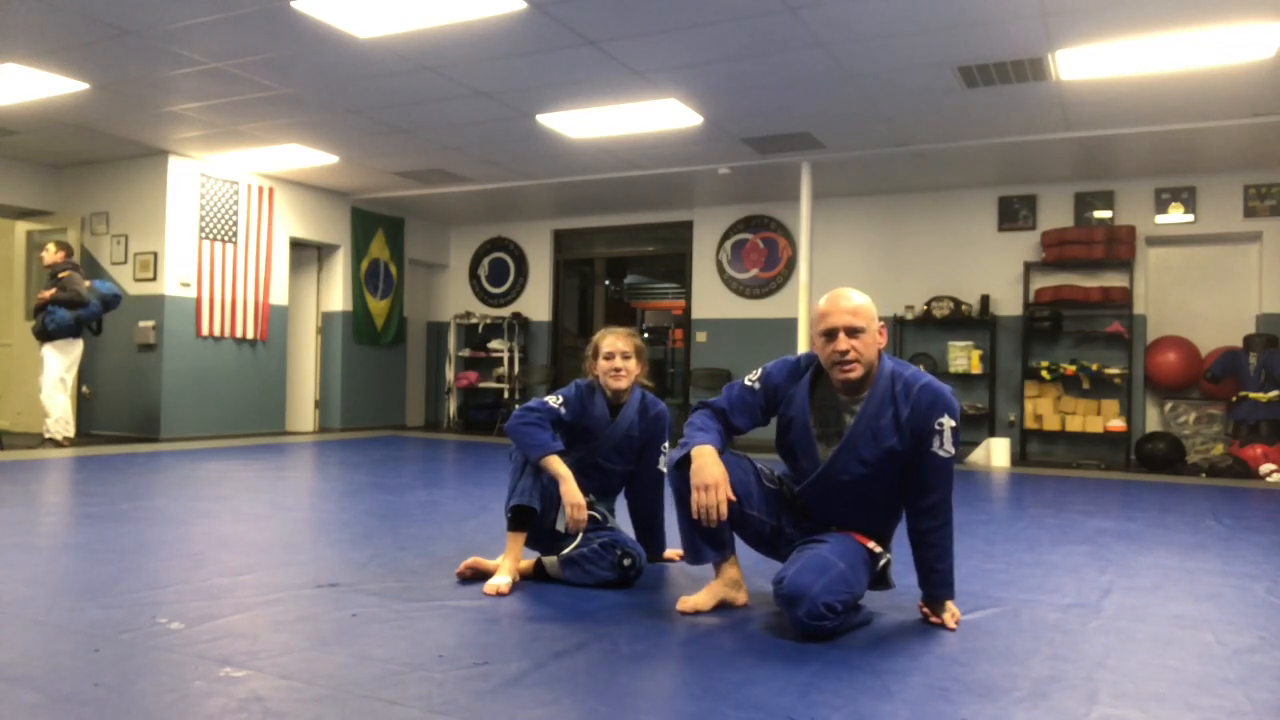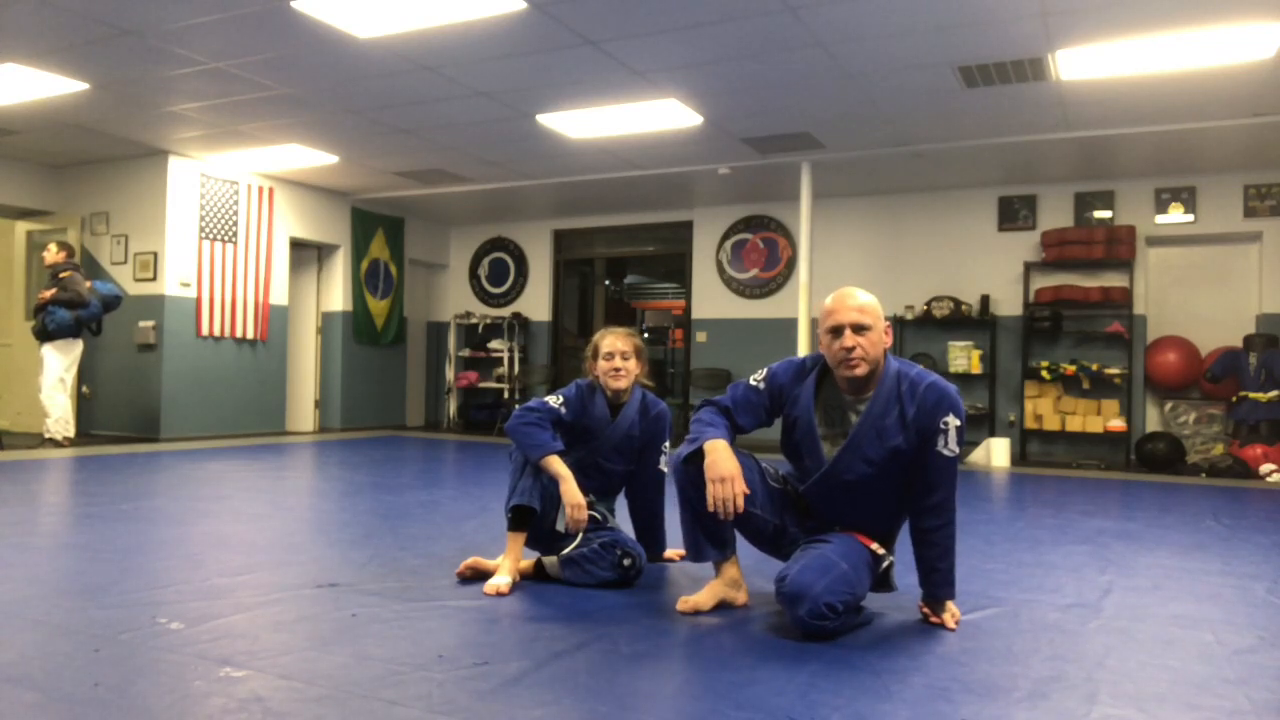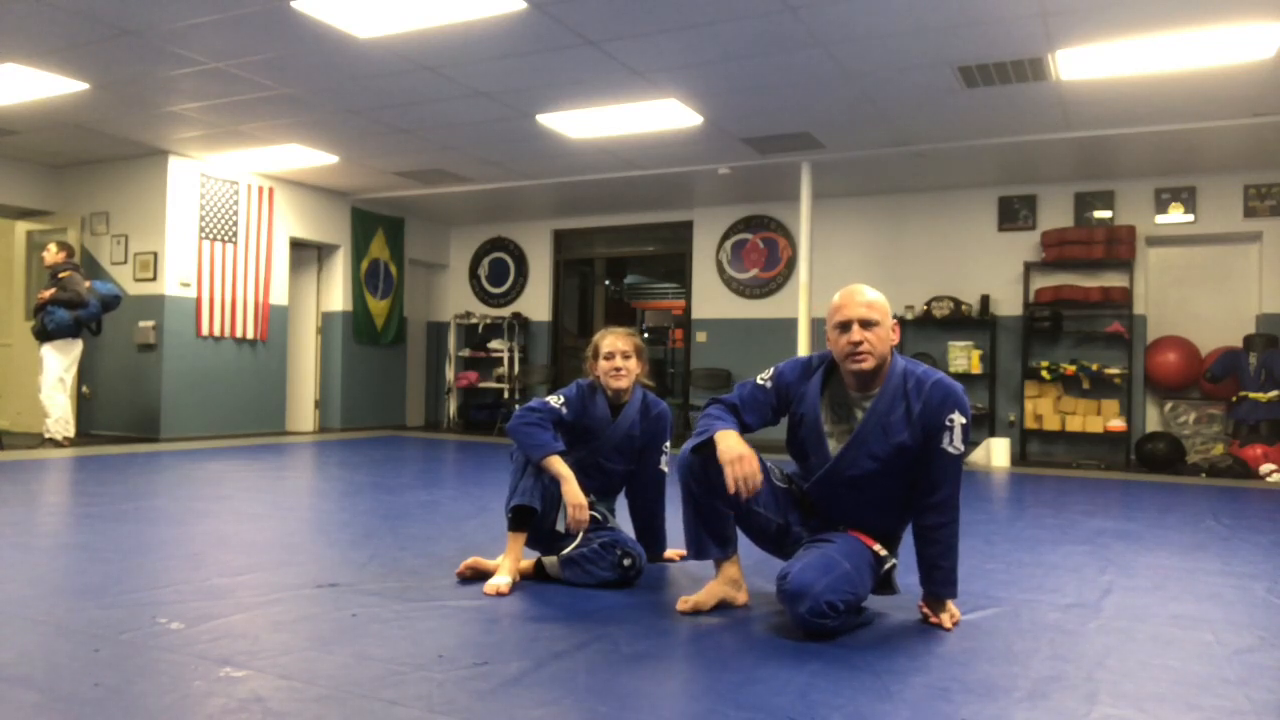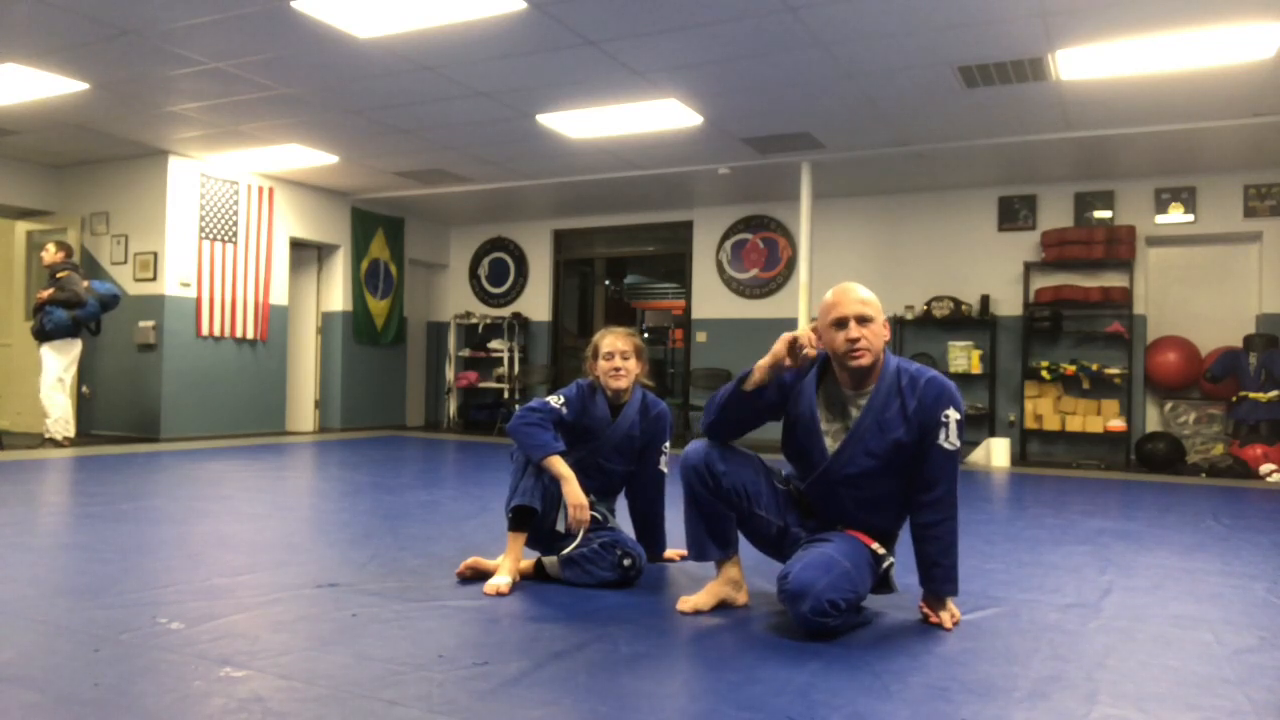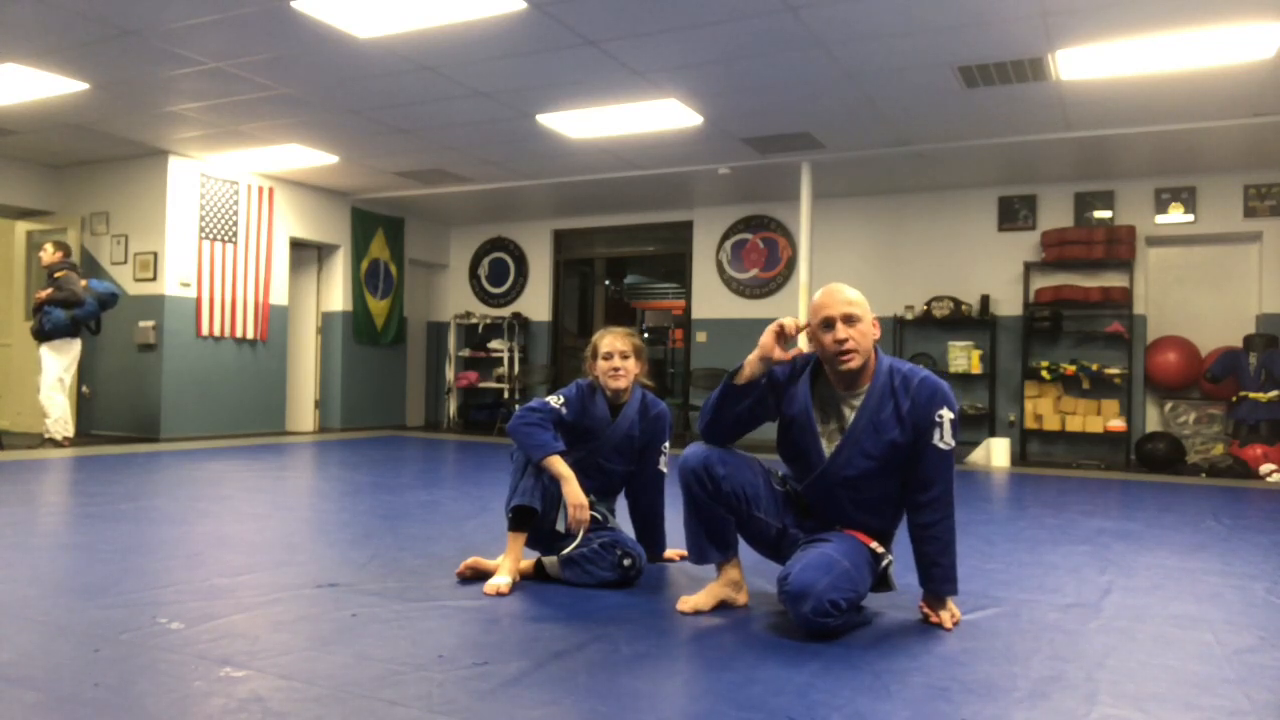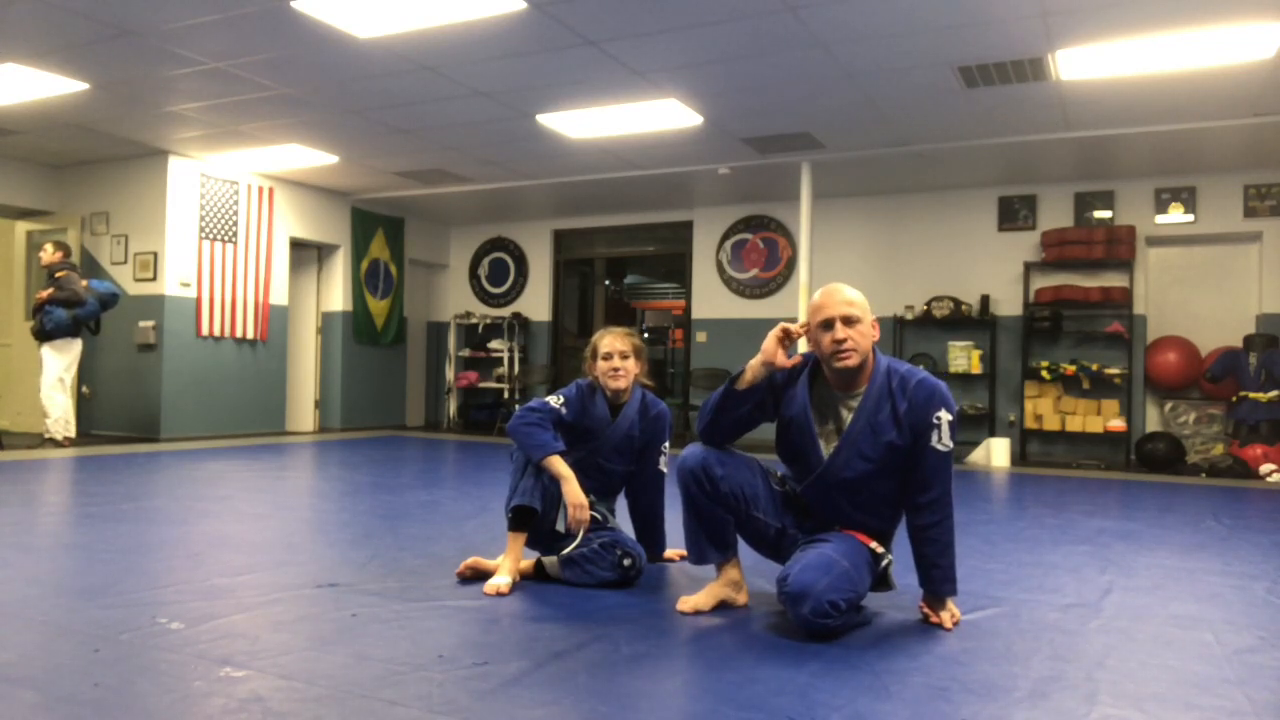
dt=0.4s
person 1, frame 1
left shoulder: (925, 400)
right shoulder: (789, 376)
left elbow: (930, 506)
right elbow: (714, 412)
left wrist: (938, 595)
right wrist: (703, 453)
left hip: (852, 535)
right hip: (786, 509)
left knee: (807, 602)
right knee: (687, 463)
right ankle: (727, 577)
person 1, frame 2
left shoulder: (931, 399)
right shoulder: (795, 377)
left elbow: (932, 505)
right elbow: (717, 410)
left wrist: (938, 594)
right wrist: (716, 448)
left hip: (857, 536)
right hip: (790, 509)
left knee: (809, 601)
right knee: (692, 460)
right ankle: (728, 577)
person 1, frame 3
left shoulder: (936, 397)
right shoulder: (804, 375)
left elbow: (937, 505)
right elbow: (721, 409)
left wrist: (938, 593)
right wrist: (728, 436)
left hip: (860, 537)
right hip: (795, 509)
left knee: (807, 598)
right knee: (698, 456)
left ankle: (864, 575)
right ankle: (728, 577)
person 1, frame 4
left shoulder: (929, 394)
right shoulder: (799, 375)
left elbow: (934, 502)
right elbow: (716, 426)
left wrist: (938, 591)
right wrist: (767, 367)
left hip: (857, 536)
right hip: (792, 510)
left knee: (809, 596)
right knee: (700, 456)
left ankle: (862, 576)
right ankle: (729, 578)
person 1, frame 5
left shoulder: (923, 394)
right shoulder: (792, 376)
left elbow: (931, 501)
right elbow: (713, 430)
left wrist: (938, 591)
right wrist: (757, 362)
left hip: (854, 536)
right hip: (789, 510)
left knee: (810, 597)
right knee: (699, 460)
right ankle: (729, 578)
person 1, frame 6
left shoulder: (921, 395)
right shoulder: (791, 377)
left elbow: (929, 501)
right elbow: (711, 432)
left wrist: (938, 591)
right wrist: (759, 366)
left hip: (854, 535)
right hip: (789, 510)
left knee: (809, 597)
right knee: (697, 461)
right ankle: (729, 578)
person 2, frame 1
left shoulder: (653, 414)
right shoulder: (579, 395)
left elbow: (647, 485)
right elbow: (522, 420)
left wrist: (654, 548)
right wrist: (566, 478)
left hip: (591, 515)
right hip: (546, 506)
left knee: (630, 560)
right knee: (533, 445)
left ankle: (524, 567)
right ankle: (509, 562)
person 2, frame 2
left shoulder: (654, 413)
right shoulder: (579, 395)
left elbow: (647, 485)
right elbow: (522, 421)
left wrist: (654, 548)
right wrist: (565, 479)
left hip: (590, 514)
right hip: (545, 507)
left knee: (630, 560)
right knee: (533, 446)
left ankle: (522, 567)
right ankle: (508, 561)
person 2, frame 3
left shoulder: (655, 413)
right shoulder: (580, 395)
left elbow: (648, 485)
right elbow: (523, 421)
left wrist: (654, 548)
right wrist: (567, 479)
left hip: (591, 515)
right hip: (545, 506)
left knee: (630, 560)
right knee: (534, 445)
left ankle: (523, 567)
right ankle: (509, 562)
person 2, frame 4
left shoulder: (654, 413)
right shoulder: (580, 395)
left elbow: (648, 486)
right elbow: (524, 421)
left wrist: (654, 548)
right wrist: (568, 479)
left hip: (591, 515)
right hip: (546, 506)
left knee: (630, 561)
right knee: (535, 446)
left ankle: (523, 567)
right ankle: (509, 561)
person 2, frame 5
left shoulder: (654, 414)
right shoulder: (580, 395)
left elbow: (647, 486)
right elbow: (523, 421)
left wrist: (654, 548)
right wrist: (568, 479)
left hip: (591, 515)
right hip: (545, 506)
left knee: (630, 560)
right knee: (535, 448)
left ankle: (524, 567)
right ankle: (509, 562)
person 2, frame 6
left shoulder: (654, 414)
right shoulder: (580, 395)
left elbow: (647, 485)
right elbow: (523, 421)
left wrist: (654, 548)
right wrist: (568, 478)
left hip: (591, 515)
right hip: (546, 507)
left knee: (630, 560)
right knee: (536, 447)
left ankle: (524, 567)
right ankle: (509, 562)
person 3, frame 1
left shoulder: (69, 276)
right shoulder: (55, 278)
left elbow: (81, 297)
right elbow: (39, 311)
left wrist: (51, 297)
right wrist: (42, 302)
left hip: (63, 343)
right hip: (52, 343)
left knee: (52, 391)
right knee: (54, 391)
left ankle: (58, 437)
right ankle: (60, 436)
person 3, frame 2
left shoulder: (70, 276)
right shoulder: (55, 278)
left elbow: (82, 297)
right elbow: (39, 311)
left wrist: (52, 296)
right wrist: (42, 302)
left hip: (63, 343)
right hip: (51, 343)
left knee: (52, 391)
right knee: (55, 391)
left ankle: (58, 437)
right ankle: (60, 436)
person 3, frame 3
left shoulder: (70, 276)
right shoulder: (55, 278)
left elbow: (81, 297)
right elbow: (39, 310)
left wrist: (51, 296)
right wrist: (42, 301)
left hip: (63, 343)
right hip: (51, 343)
left knee: (51, 390)
right knee: (55, 390)
left ankle: (58, 437)
right ankle: (60, 436)
person 3, frame 4
left shoulder: (68, 275)
right shoulder: (55, 278)
left elbow: (79, 297)
right elbow: (39, 310)
left wrist: (50, 297)
right wrist: (41, 301)
left hip: (62, 343)
right hip: (51, 343)
left knee: (51, 390)
right knee: (57, 391)
left ankle: (58, 437)
right ankle: (62, 436)
person 3, frame 5
left shoulder: (66, 275)
right shoulder: (54, 278)
left elbow: (77, 296)
right elbow: (39, 310)
left wrist: (48, 296)
right wrist: (40, 302)
left hip: (62, 343)
right hip: (51, 343)
left knee: (50, 390)
right knee: (55, 391)
left ankle: (57, 437)
right ankle: (61, 436)
person 3, frame 6
left shoulder: (66, 275)
right shoulder: (54, 278)
left elbow: (79, 296)
right elbow: (38, 311)
left wrist: (49, 296)
right wrist: (40, 302)
left hip: (62, 342)
right hip: (52, 343)
left knee: (51, 390)
right knee: (58, 391)
left ankle: (57, 437)
right ankle: (63, 436)
